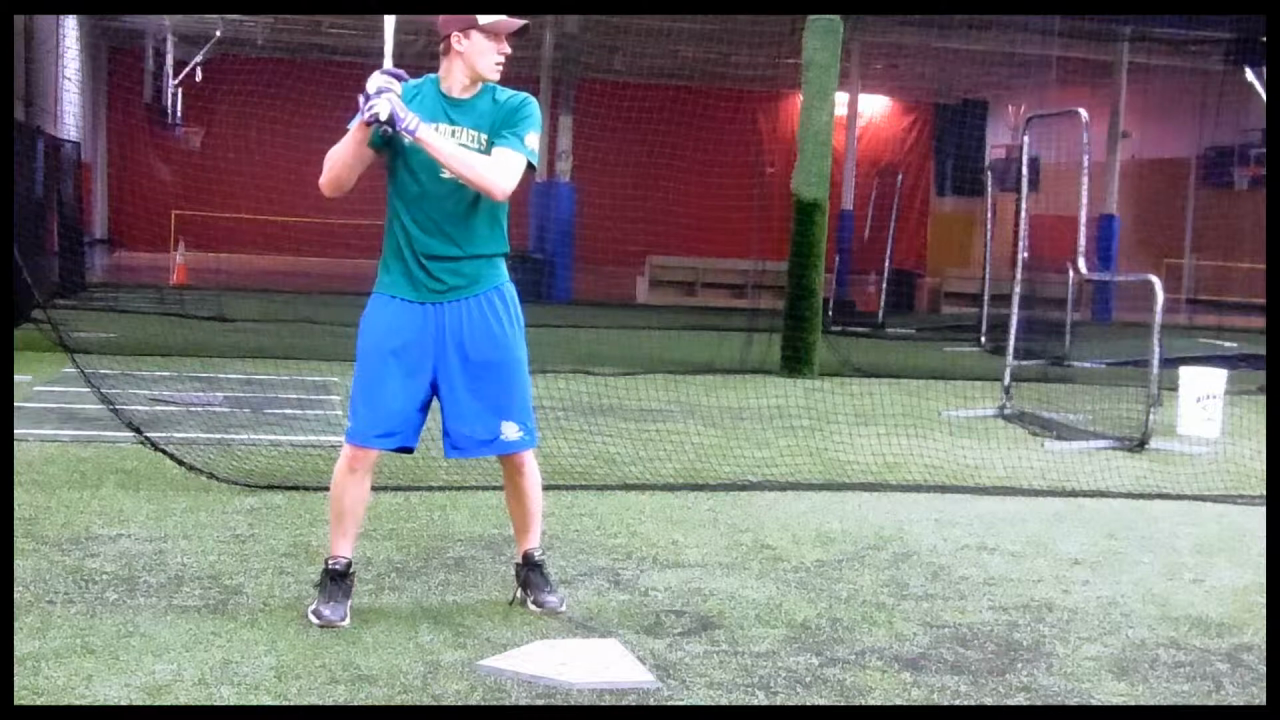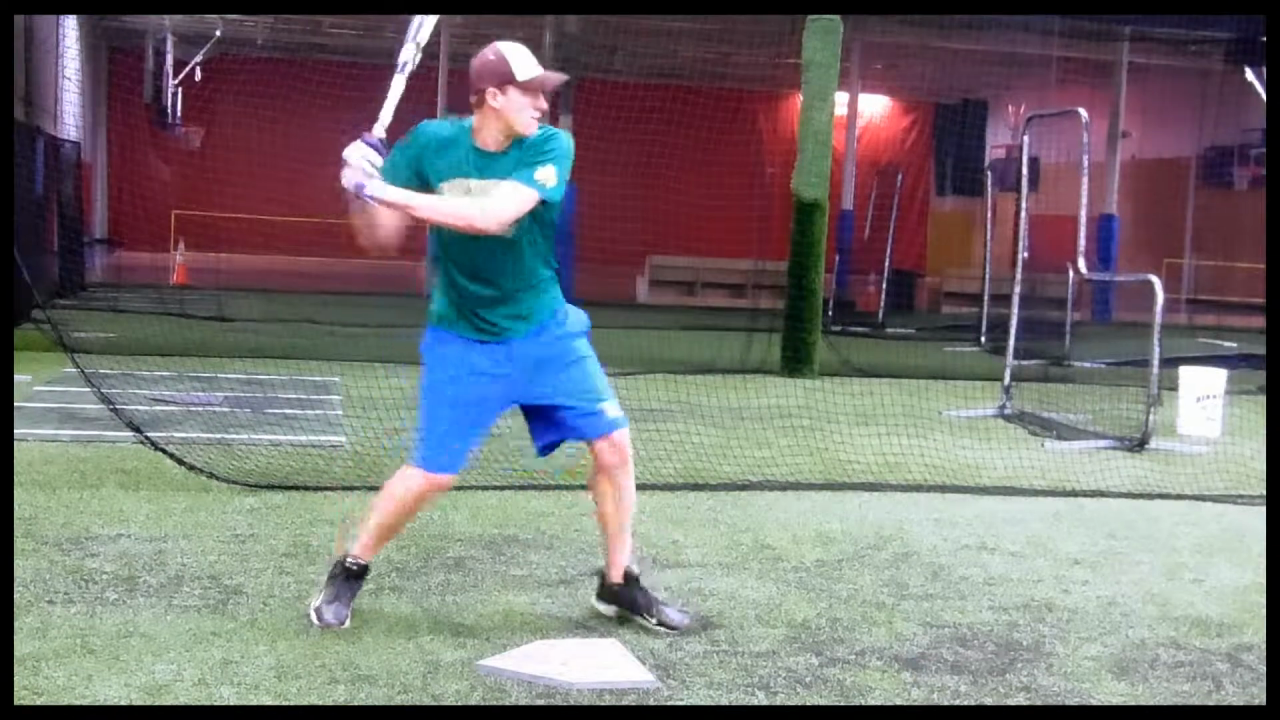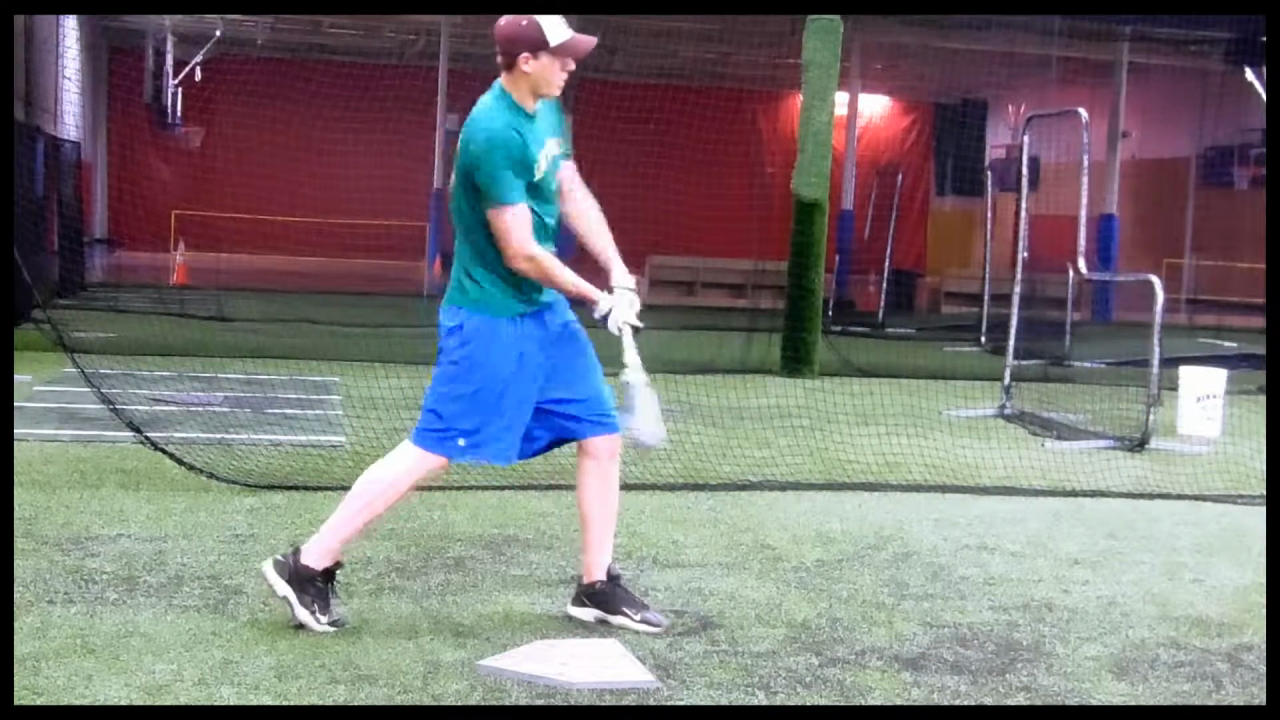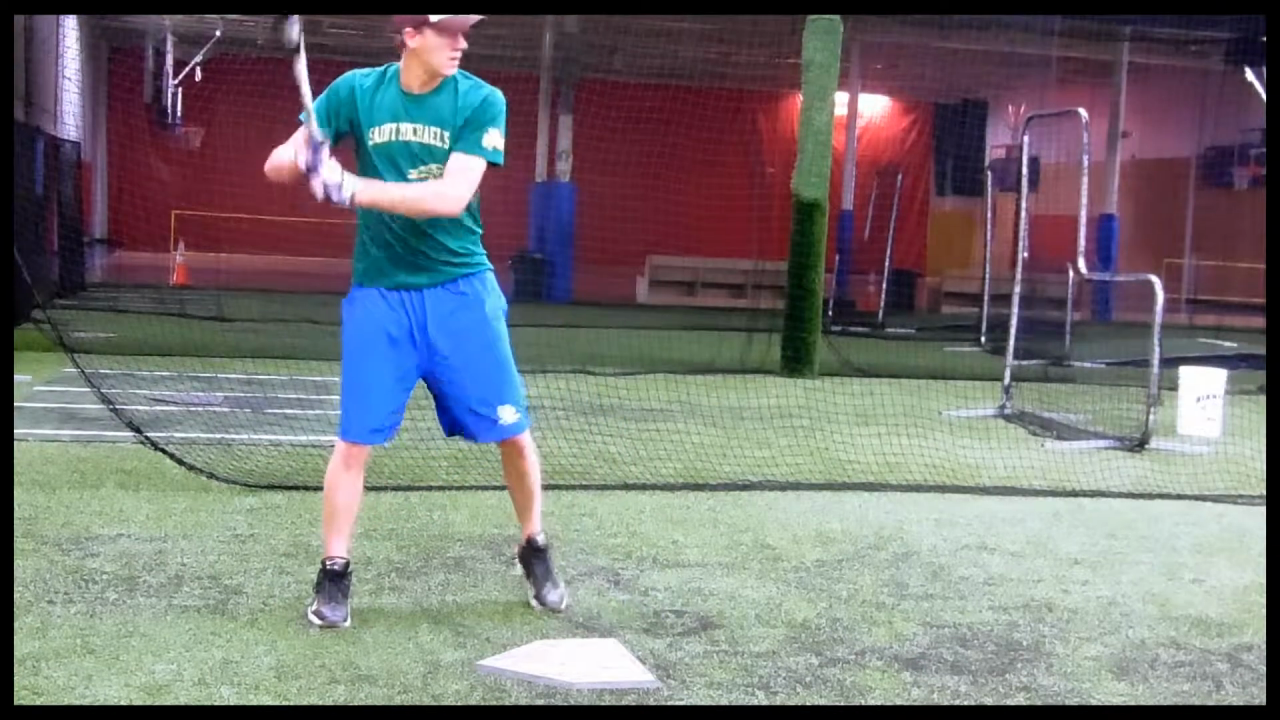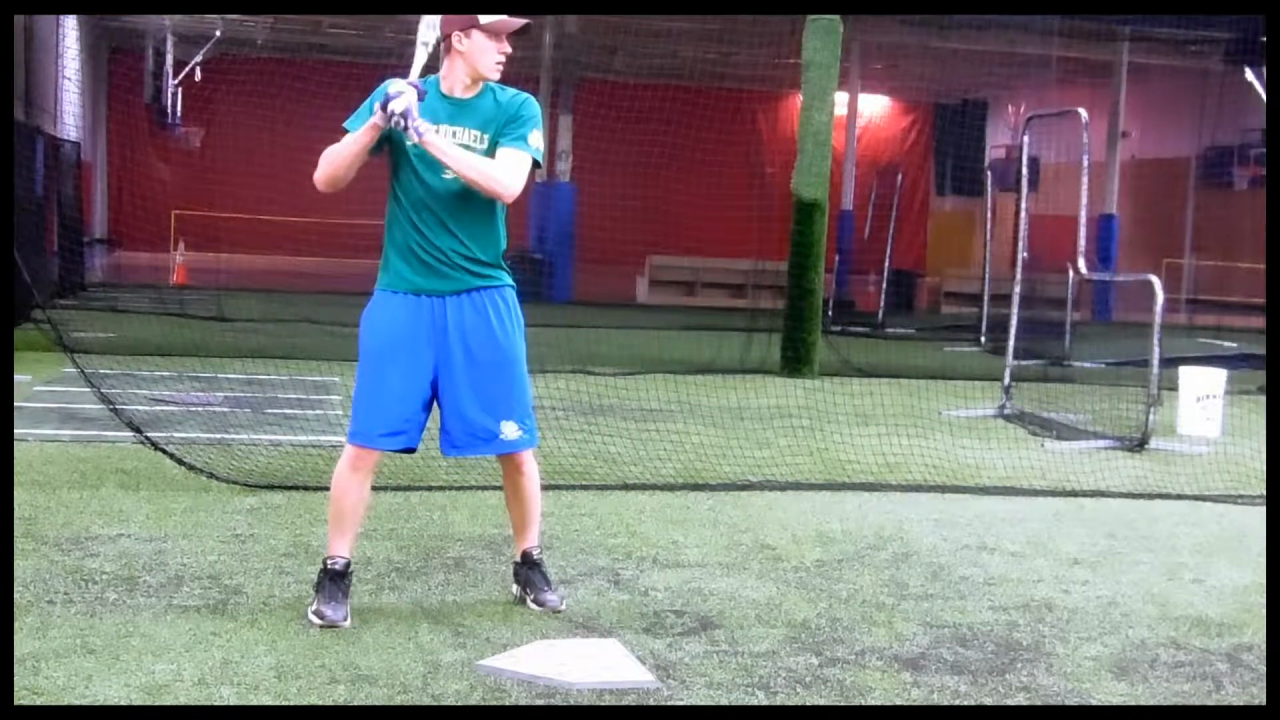
dt=1s
person 1, frame 1
left shoulder: (516, 107)
right shoulder: (401, 93)
left elbow: (499, 181)
right elbow: (332, 184)
left wrist: (416, 128)
right wrist: (368, 119)
left hip: (482, 300)
right hip: (401, 300)
left knee: (515, 445)
right knee: (363, 443)
left ankle: (531, 564)
right ankle: (337, 572)
person 1, frame 2
left shoulder: (550, 146)
right shoulder: (430, 144)
left elbow: (493, 215)
right elbow: (377, 236)
left wrist: (387, 193)
right wrist: (365, 190)
left hip: (542, 328)
right hip: (463, 339)
left knee: (612, 442)
right knee: (432, 474)
left ankle: (619, 582)
right ankle: (349, 570)
person 1, frame 3
left shoulder: (544, 109)
right shoulder: (496, 135)
left elbow: (574, 197)
right elbow: (519, 253)
left wrist: (618, 273)
right wrist: (598, 296)
left hip: (547, 311)
right hip: (492, 319)
left knee: (603, 437)
right knee: (430, 450)
left ankle: (597, 586)
right ankle: (307, 564)
person 1, frame 4
left shoulder: (482, 101)
right shoulder: (354, 91)
left elbow: (452, 197)
right elbow: (277, 166)
left wrist: (351, 186)
right wrist: (303, 160)
left hip: (462, 289)
right hip: (379, 294)
left knee: (511, 432)
right knee: (354, 439)
left ankle: (533, 548)
right ankle: (334, 574)
person 1, frame 5
left shoulder: (517, 108)
right shoulder: (396, 94)
left elbow: (507, 184)
right elbow: (326, 179)
left wrist: (423, 131)
right wrist: (379, 119)
left hip: (484, 298)
right hip: (401, 299)
left knee: (514, 445)
right knee: (364, 443)
left ankle: (528, 563)
right ankle: (334, 574)
